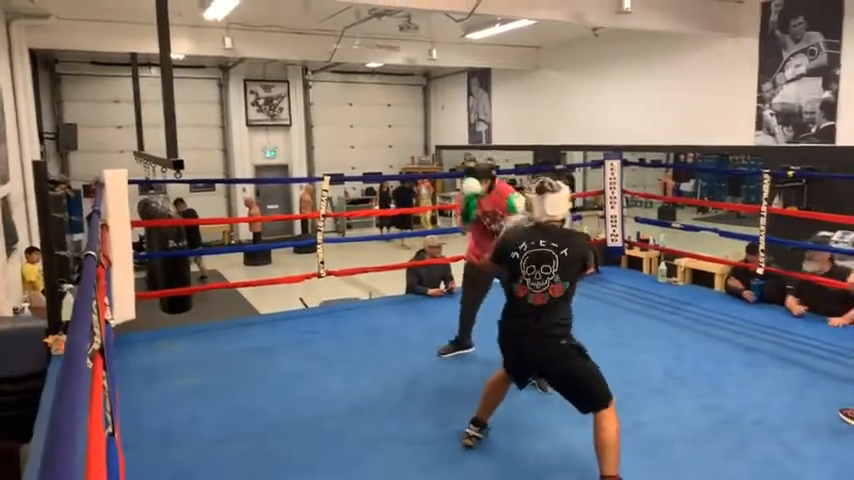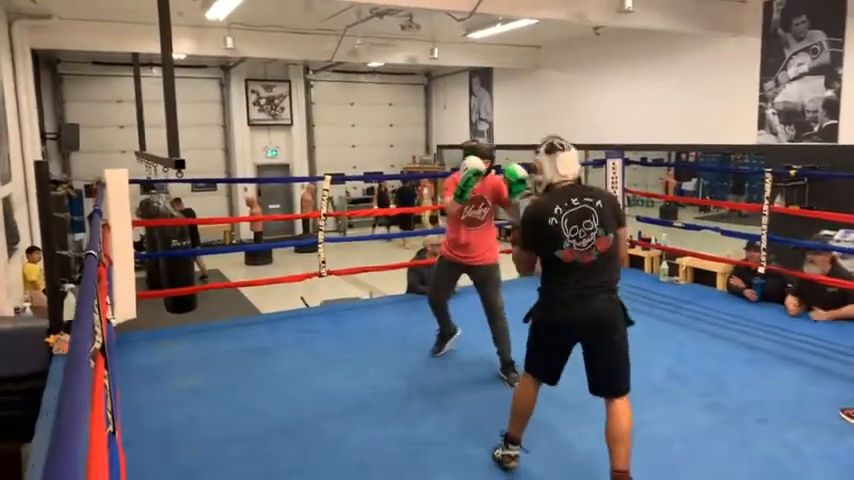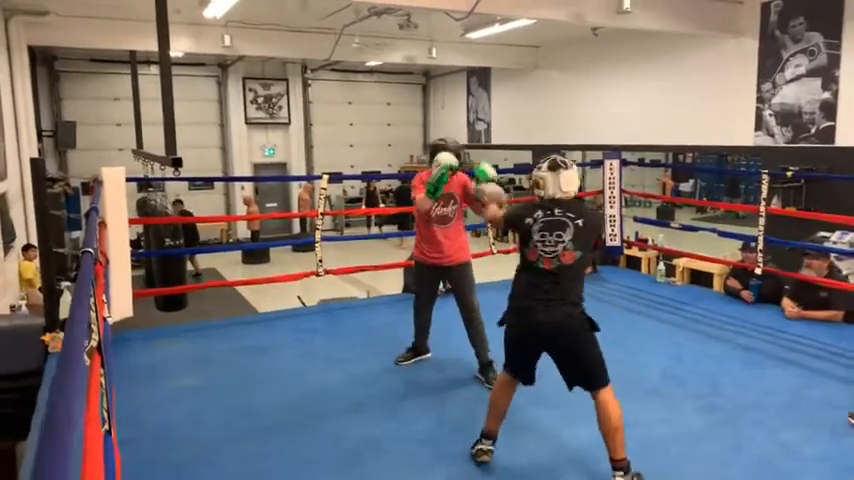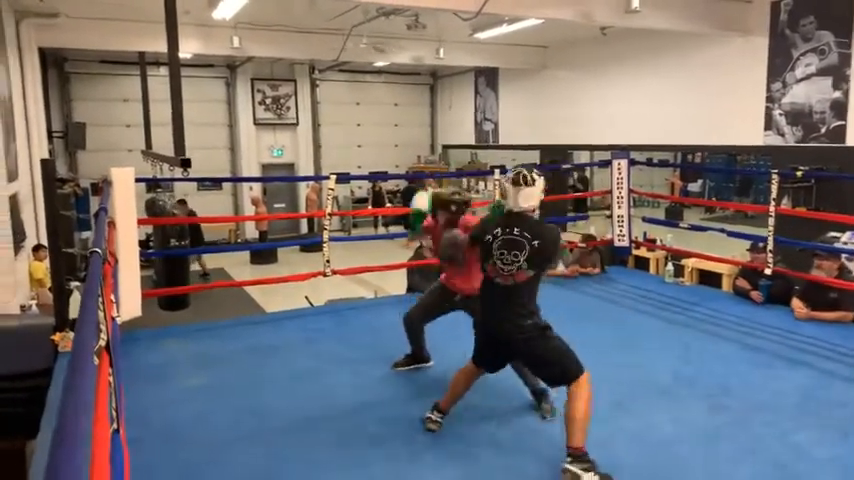
dt=0.5s
person 1, frame 1
left shoulder: (512, 239)
right shoulder: (578, 244)
left elbow: (492, 263)
left hip: (513, 337)
right hip: (554, 344)
left knee: (507, 373)
right knee: (604, 407)
left ankle: (475, 428)
person 1, frame 2
left shoulder: (536, 211)
right shoulder: (606, 200)
left elbow: (524, 268)
right elbow: (620, 256)
left wrist: (518, 242)
left hip: (557, 311)
right hip: (604, 310)
left knee: (532, 378)
right knee: (617, 397)
left ankle: (511, 446)
person 1, frame 3
left shoulder: (529, 212)
right shoulder: (593, 219)
left elbow: (493, 216)
left wrist: (491, 202)
left hip: (523, 314)
right hip: (567, 318)
left knee: (509, 376)
right knee: (602, 389)
left ankle: (486, 442)
person 1, frame 4
left shoulder: (489, 225)
right shoulder: (549, 234)
left elbow: (472, 252)
left hip: (490, 319)
right hip: (524, 325)
left knee: (477, 366)
right knee: (580, 381)
left ankle: (437, 413)
person 2, frame 1
left shoulder: (506, 192)
right shoulder: (469, 194)
right elbow: (466, 227)
left wrist: (519, 212)
right wrist: (468, 205)
right hip: (478, 259)
right knee: (468, 304)
right ankle: (462, 341)
person 2, frame 2
left shoulder: (496, 183)
right shoulder: (453, 181)
left elbow: (513, 213)
right elbow: (450, 209)
left wrist: (518, 190)
right wrist: (464, 185)
left hip: (484, 257)
right hip: (452, 253)
left knee: (495, 310)
right knee: (436, 297)
left ankle: (507, 364)
right ankle: (447, 331)
person 2, frame 3
left shoulder: (462, 180)
right shoulder: (422, 179)
left elbow: (480, 209)
right elbow: (422, 207)
right wrist: (437, 181)
left hip: (457, 257)
right hip: (426, 257)
left knee: (470, 309)
right knee: (422, 305)
left ankle: (485, 364)
right ankle: (420, 348)
person 2, frame 4
left shoulder: (474, 225)
right shoulder: (435, 224)
left hip: (479, 291)
right hip: (450, 286)
right knee: (412, 319)
left ankle: (538, 391)
right ankle: (419, 355)
person 3, frame 1
left shoulder: (815, 37)
right shoulder: (785, 41)
left elbow: (823, 62)
right elbow: (772, 32)
left wrist: (798, 70)
right wrist: (774, 14)
left hip: (811, 86)
right hip: (790, 86)
right knee: (775, 110)
person 3, frame 2
left shoulder: (818, 36)
right shoulder: (788, 40)
left elbow: (826, 60)
right elbow: (775, 31)
left wrist: (802, 69)
right wrist: (776, 12)
left hip: (813, 83)
right hip: (793, 84)
right knee: (778, 108)
person 3, frame 3
left shoulder: (814, 38)
right shoulder: (784, 41)
left elbow: (823, 62)
right elbow: (772, 32)
left wrist: (798, 71)
right wrist: (774, 14)
left hip: (810, 84)
right hip: (789, 85)
person 3, frame 4
left shoulder: (825, 37)
right shoulder: (795, 40)
left elbow: (834, 61)
right elbow: (783, 34)
left wrist: (809, 70)
right wrist: (784, 12)
left hip: (821, 83)
right hip: (800, 83)
